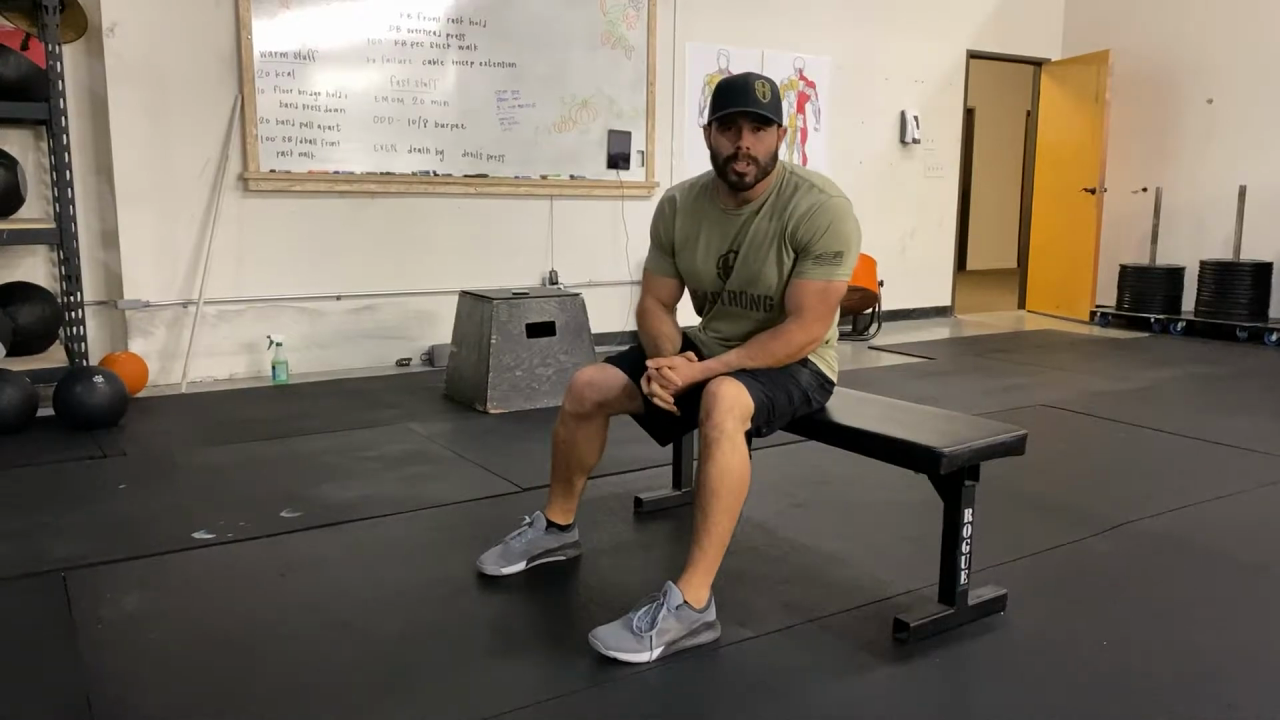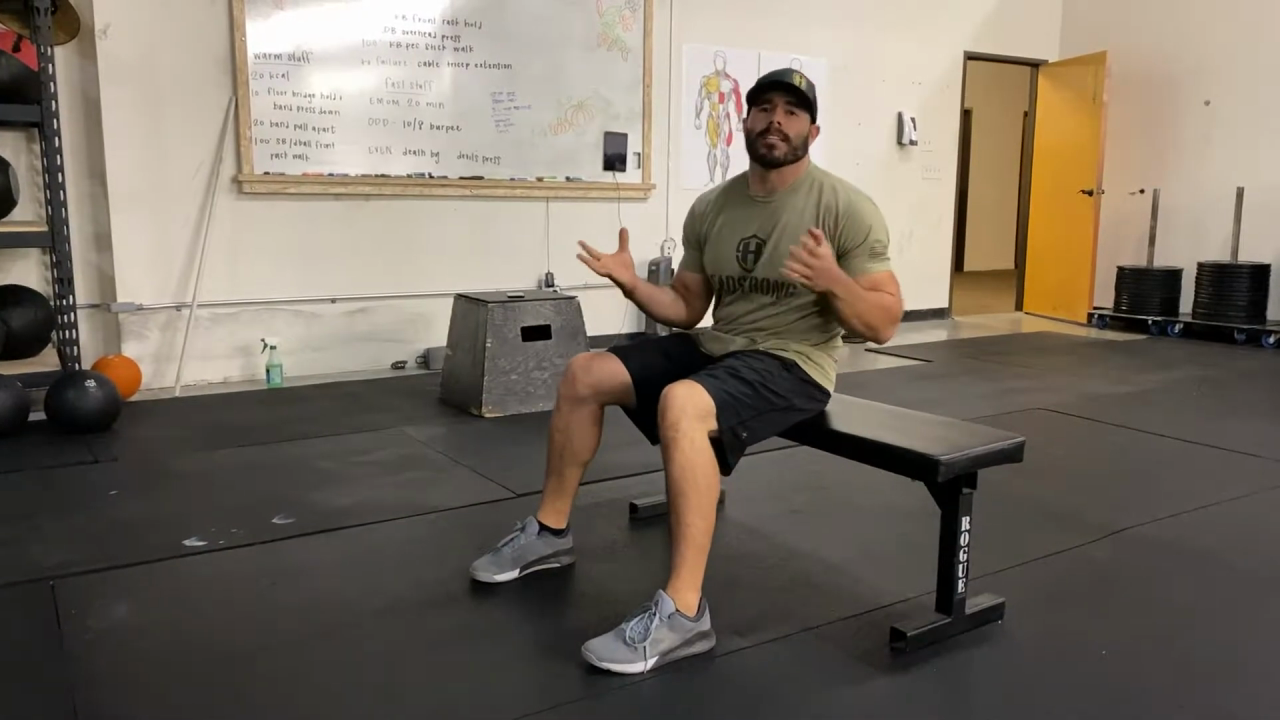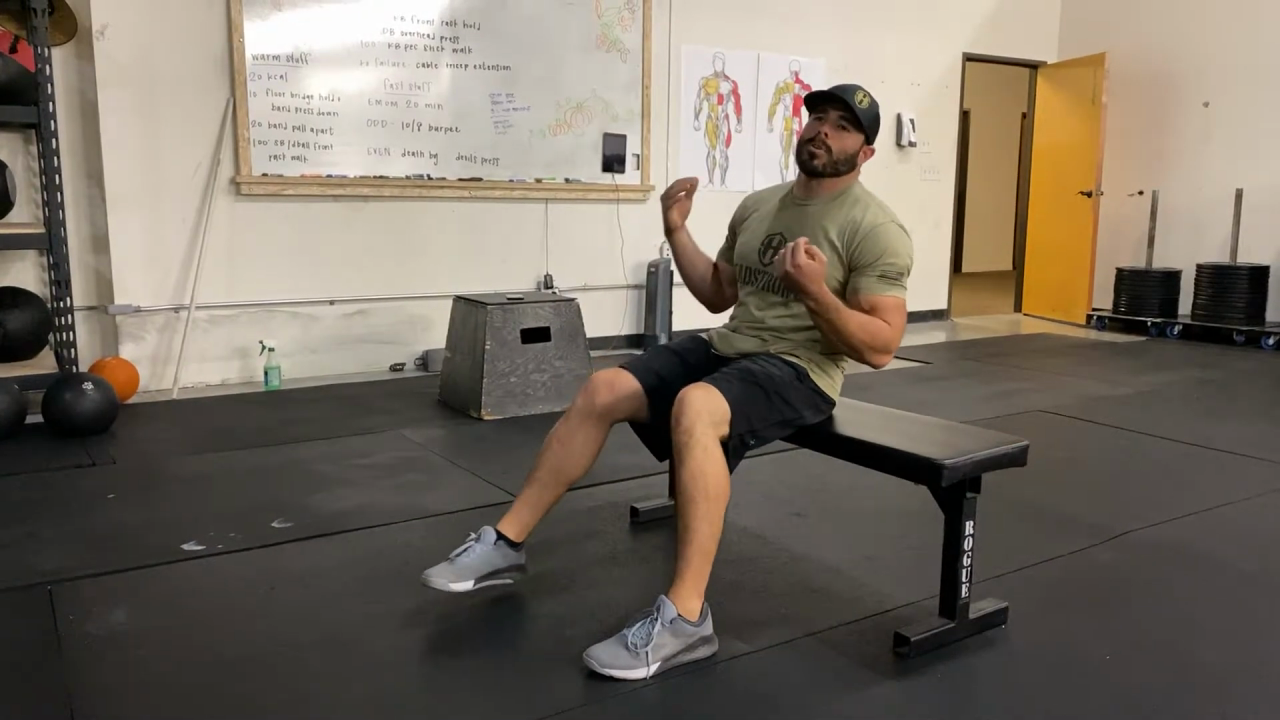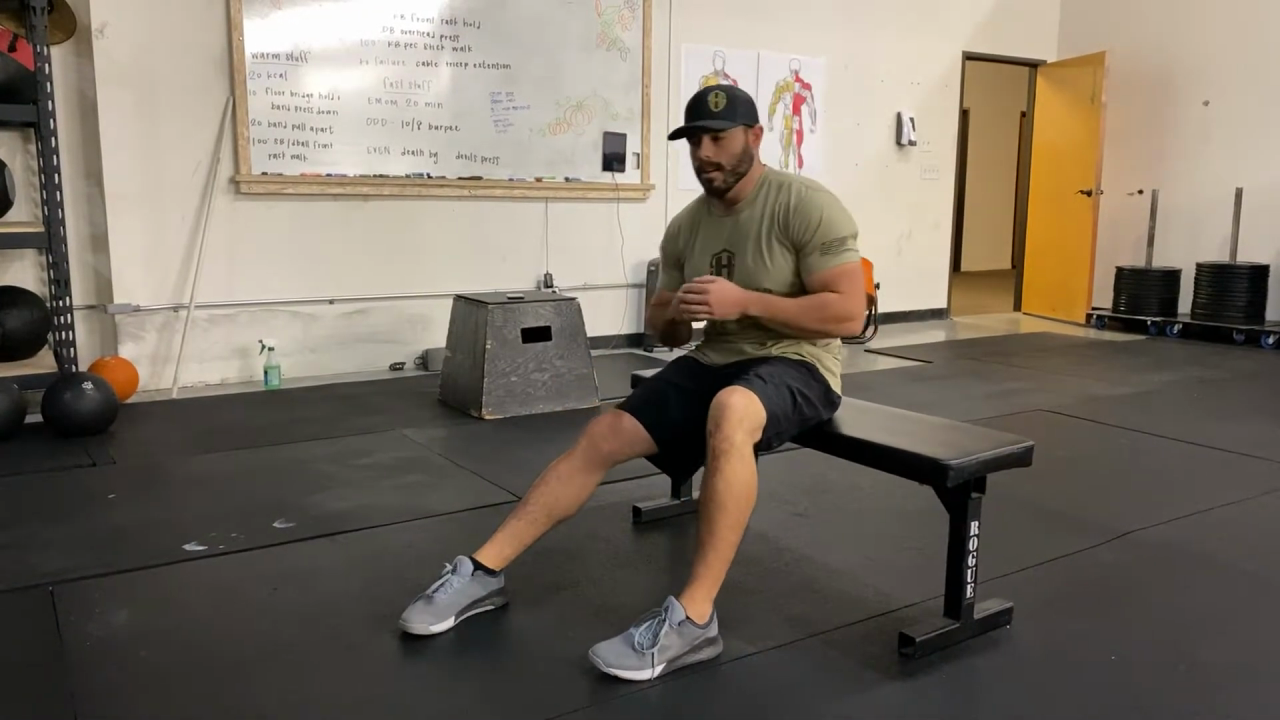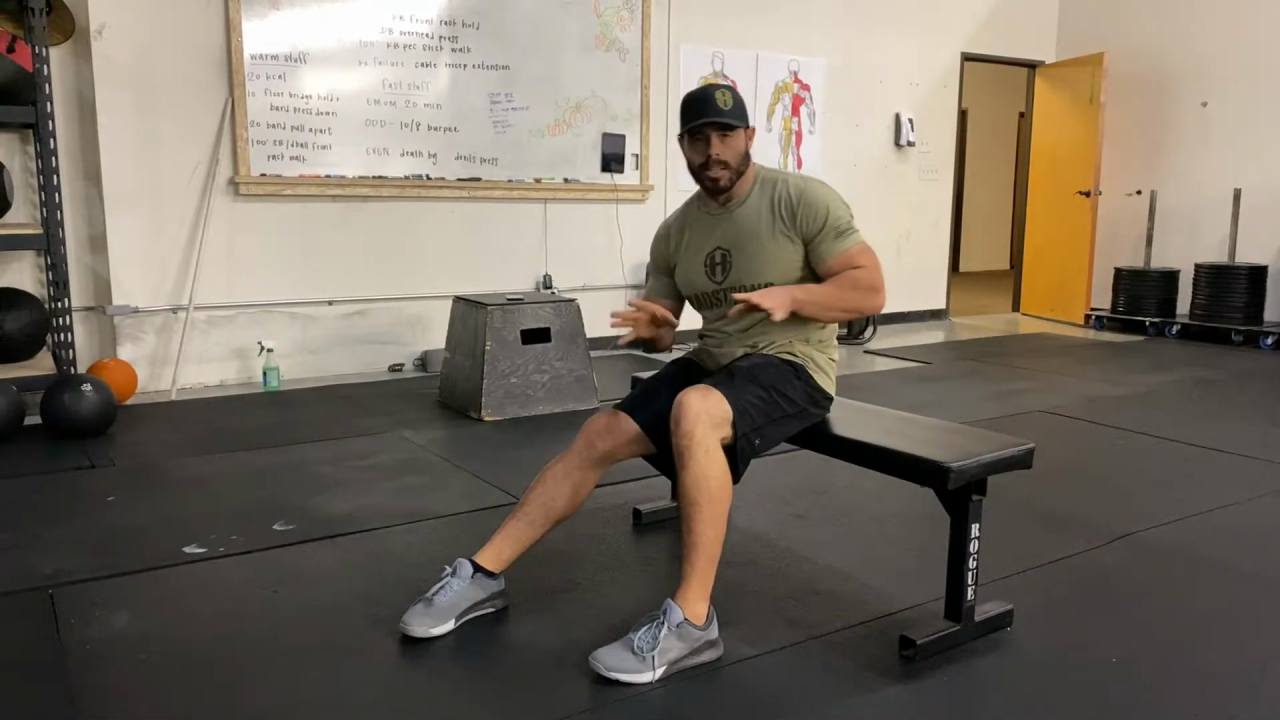
dt=1s
person 1, frame 1
left shoulder: (820, 208)
right shoulder: (679, 204)
left elbow: (804, 330)
right elbow: (655, 302)
left wrist: (699, 371)
right wrist: (669, 359)
left hip: (793, 362)
right hip: (709, 347)
left knee: (722, 401)
right knee: (587, 387)
left ankle: (690, 603)
right ankle: (556, 526)
person 1, frame 2
left shoulder: (844, 208)
right shoulder: (710, 207)
left elbow: (884, 323)
right elbow: (686, 308)
left wrist: (834, 283)
right wrist: (630, 283)
left hip: (790, 366)
right hip: (716, 347)
left knee: (680, 405)
right knee: (583, 374)
left ankle: (682, 612)
right ankle: (550, 532)
person 1, frame 3
left shoulder: (874, 228)
right shoulder: (758, 204)
left elbow: (879, 348)
right elbow: (718, 295)
left wrist: (814, 290)
right wrist: (677, 232)
left hip: (799, 371)
right hip: (729, 346)
left knee: (693, 408)
right knee: (601, 392)
left ankle: (685, 616)
right ankle: (506, 543)
person 1, frame 4
left shoulder: (807, 206)
right shoulder: (686, 226)
left elbow: (848, 314)
right elbow: (662, 327)
left wrist: (745, 301)
right wrist: (676, 314)
left hip: (795, 365)
right hip: (714, 360)
left knee: (729, 414)
right knee: (602, 436)
left ankle: (692, 618)
right ankle: (481, 572)
person 1, frame 5
left shoulder: (804, 200)
right shoulder: (676, 228)
left elbow: (869, 291)
right elbow: (668, 331)
left wrist: (788, 296)
right wrist: (651, 324)
left hip: (791, 366)
right hip: (712, 360)
left knee: (694, 411)
right knee: (598, 436)
left ankle: (692, 620)
right ankle: (481, 574)
